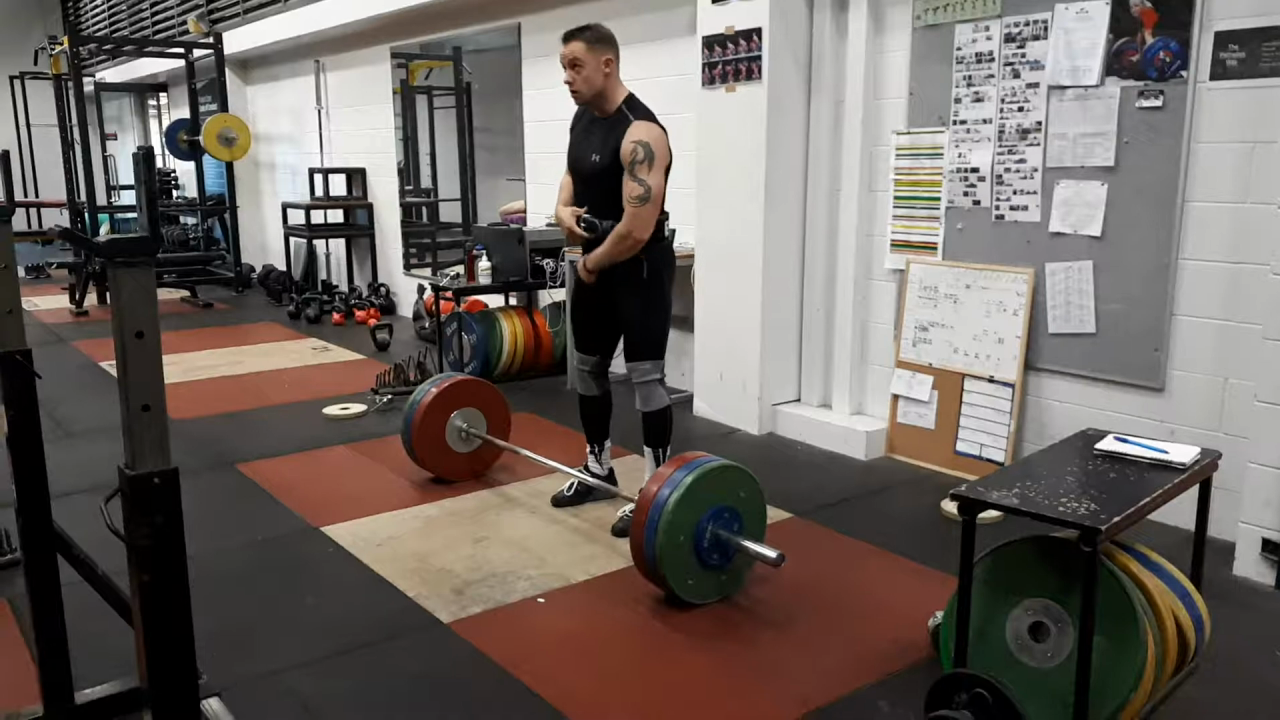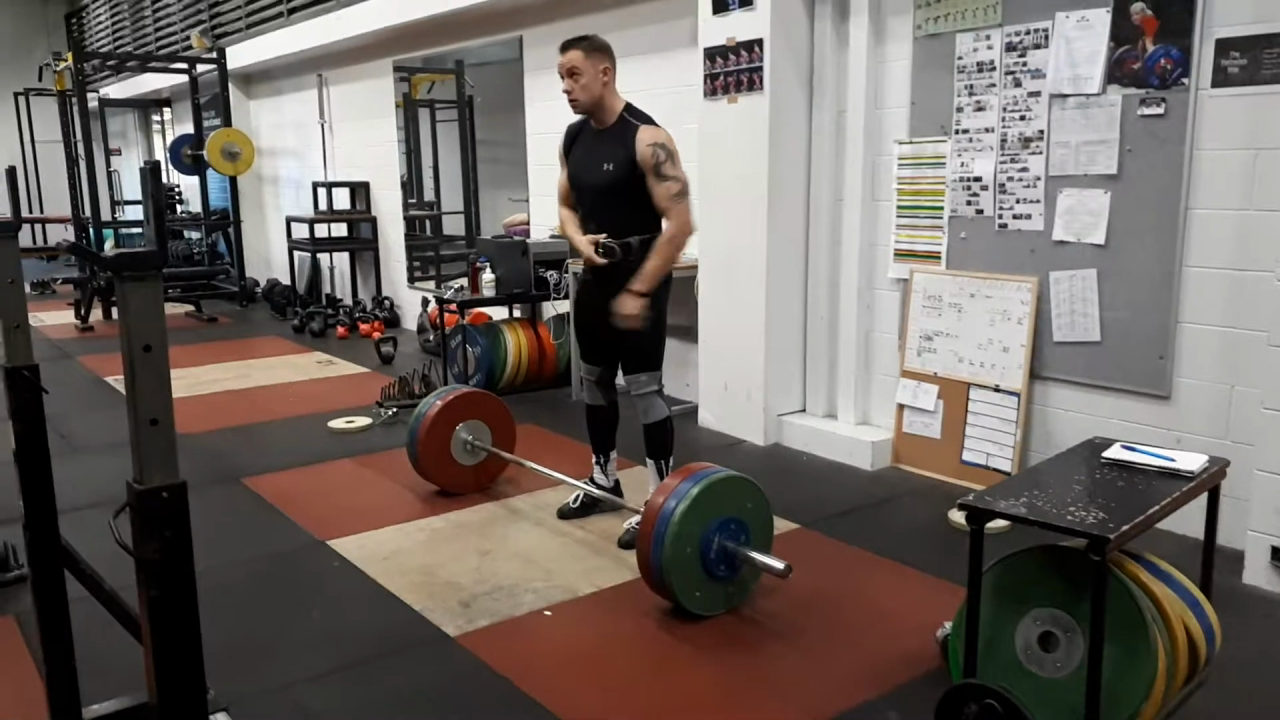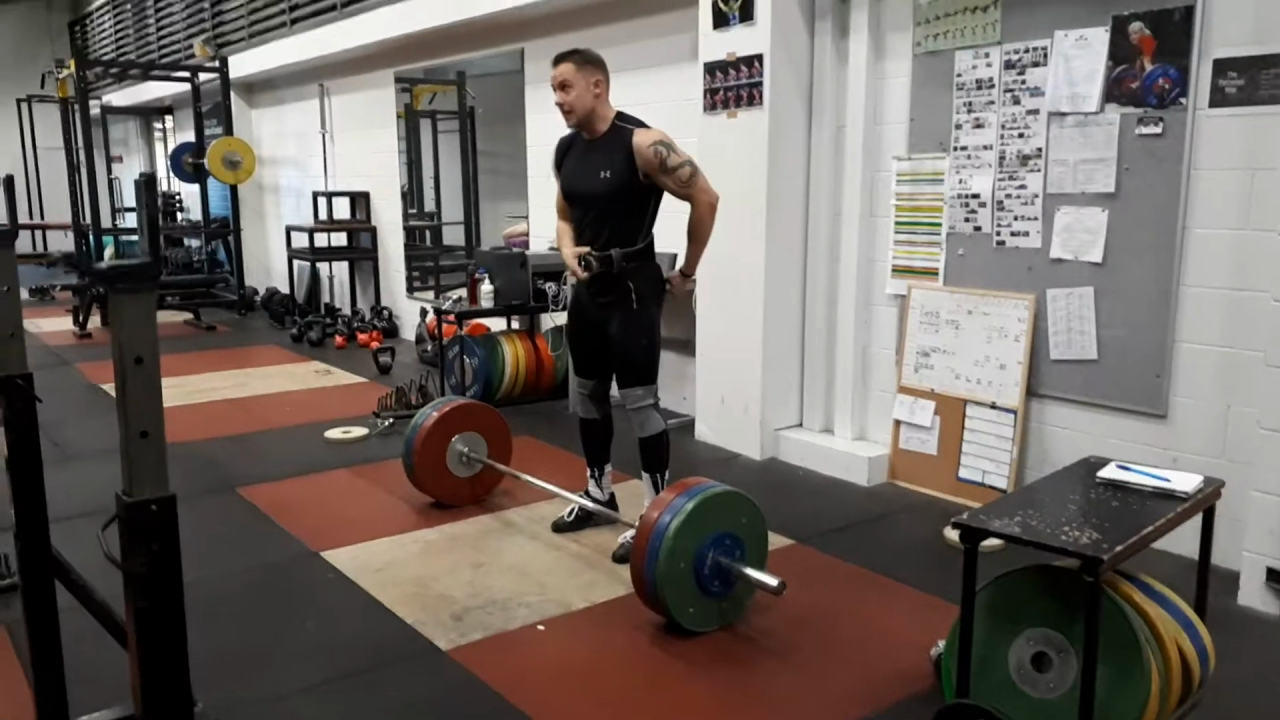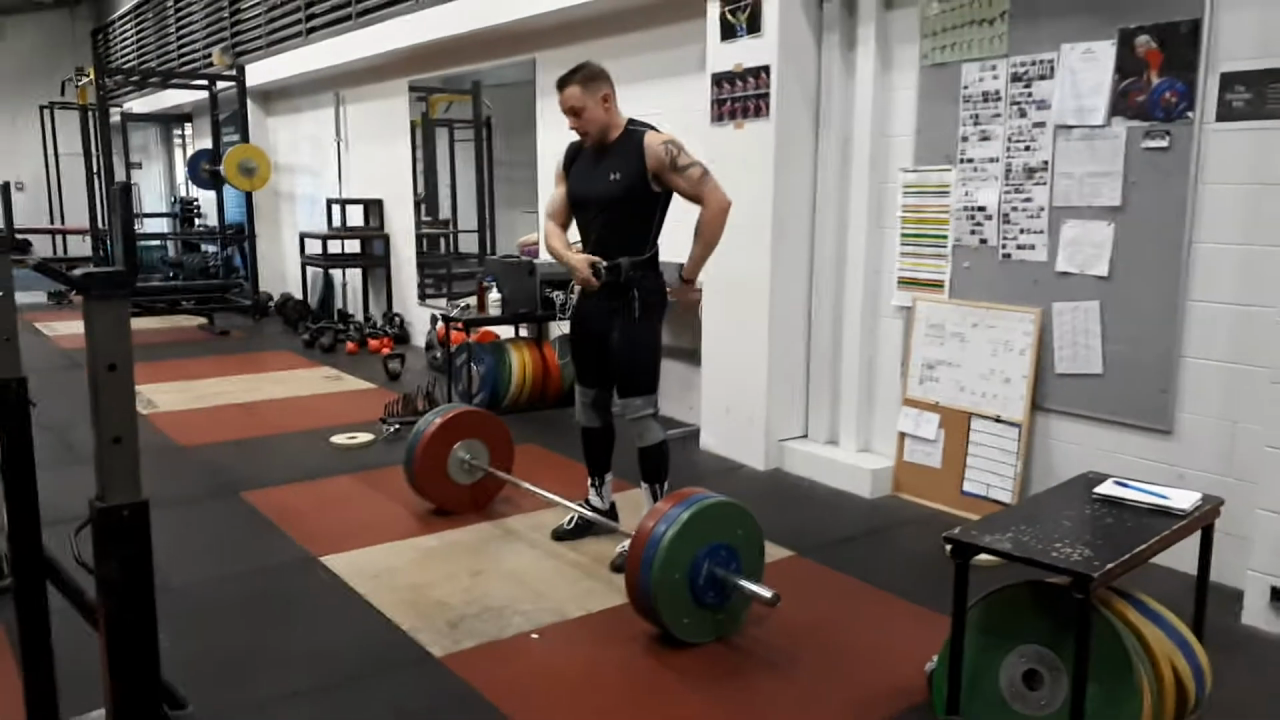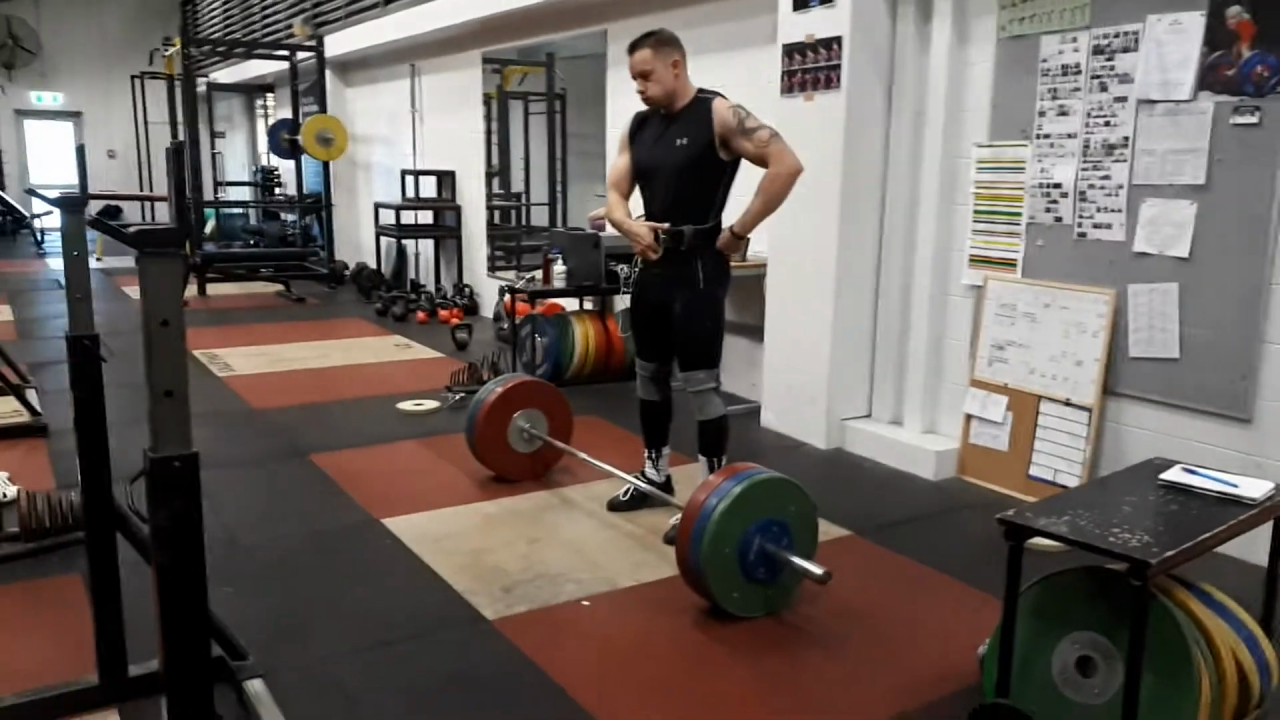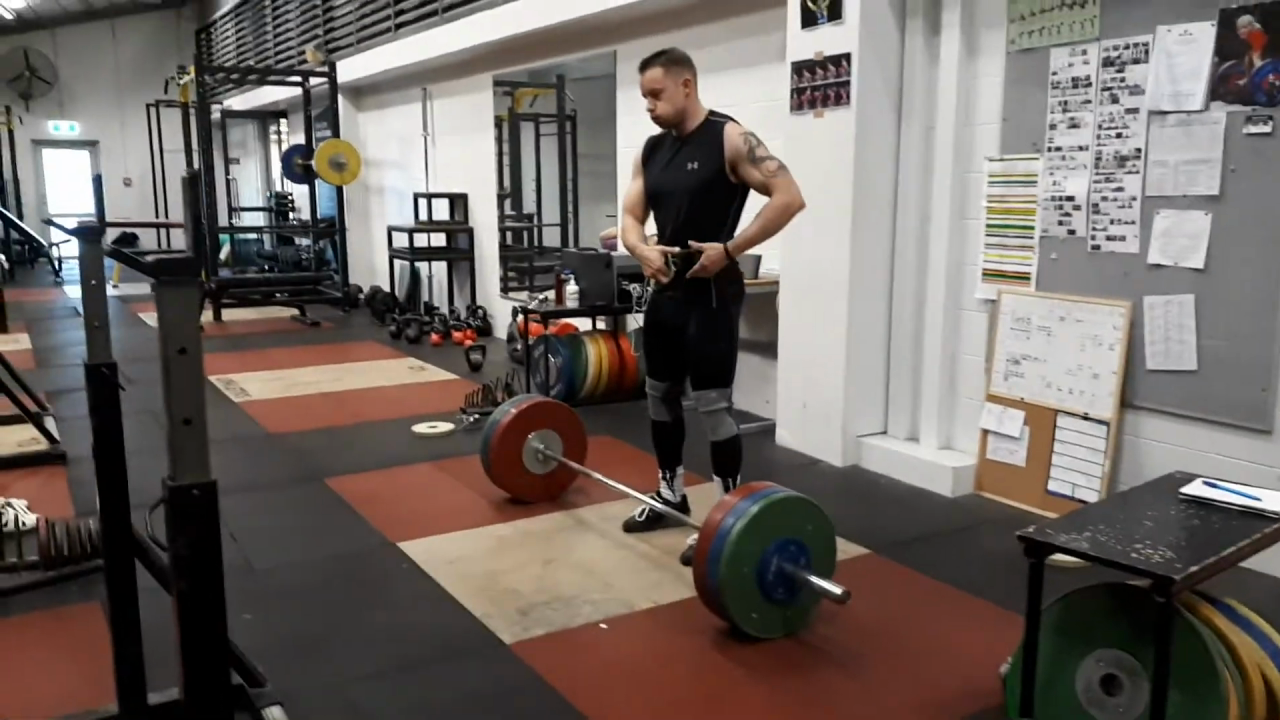
dt=0.4s
person 1, frame 1
left shoulder: (640, 133)
right shoulder: (583, 117)
left elbow: (637, 229)
left wrist: (590, 264)
right wrist: (563, 207)
left hip: (642, 266)
right hip: (596, 261)
left knee: (644, 375)
right knee: (586, 368)
right ankle: (598, 469)
person 1, frame 2
left shoulder: (645, 139)
right shoulder: (574, 136)
left elbow: (679, 223)
left wrist: (639, 292)
right wrist: (578, 239)
left hip: (637, 277)
right hip: (594, 274)
left knee: (643, 386)
right knee: (593, 379)
right ankle: (603, 480)
person 1, frame 3
left shoulder: (641, 143)
right shoulder: (566, 149)
left elbow: (705, 198)
left wrist: (686, 272)
right wrist: (568, 250)
left hip: (632, 287)
right hip: (587, 287)
left knee: (639, 400)
right knee: (588, 393)
right ankle: (599, 494)
person 1, frame 4
left shoulder: (652, 147)
right shoulder: (574, 156)
left elbow: (716, 202)
right elbow: (553, 225)
left wrist: (689, 275)
right wrist: (571, 259)
left hip: (635, 294)
right hip: (591, 295)
left knee: (638, 409)
right knee: (589, 401)
right ankle: (599, 502)
person 1, frame 5
left shoulder: (719, 114)
right shoulder: (639, 127)
left elbow: (786, 165)
right elbow: (614, 194)
left wrist: (738, 231)
right wrist: (631, 226)
left hip: (696, 268)
right hip: (652, 267)
left knee: (700, 384)
right knee: (648, 375)
right ankle: (655, 474)
person 1, frame 6
left shoulder: (729, 139)
right shoulder: (651, 150)
left elbow: (790, 197)
right elbow: (631, 216)
left wrist: (729, 249)
right wrist: (643, 250)
left hip: (711, 291)
right hip: (667, 289)
left knee: (711, 403)
right knee: (660, 394)
right ankle: (671, 496)
